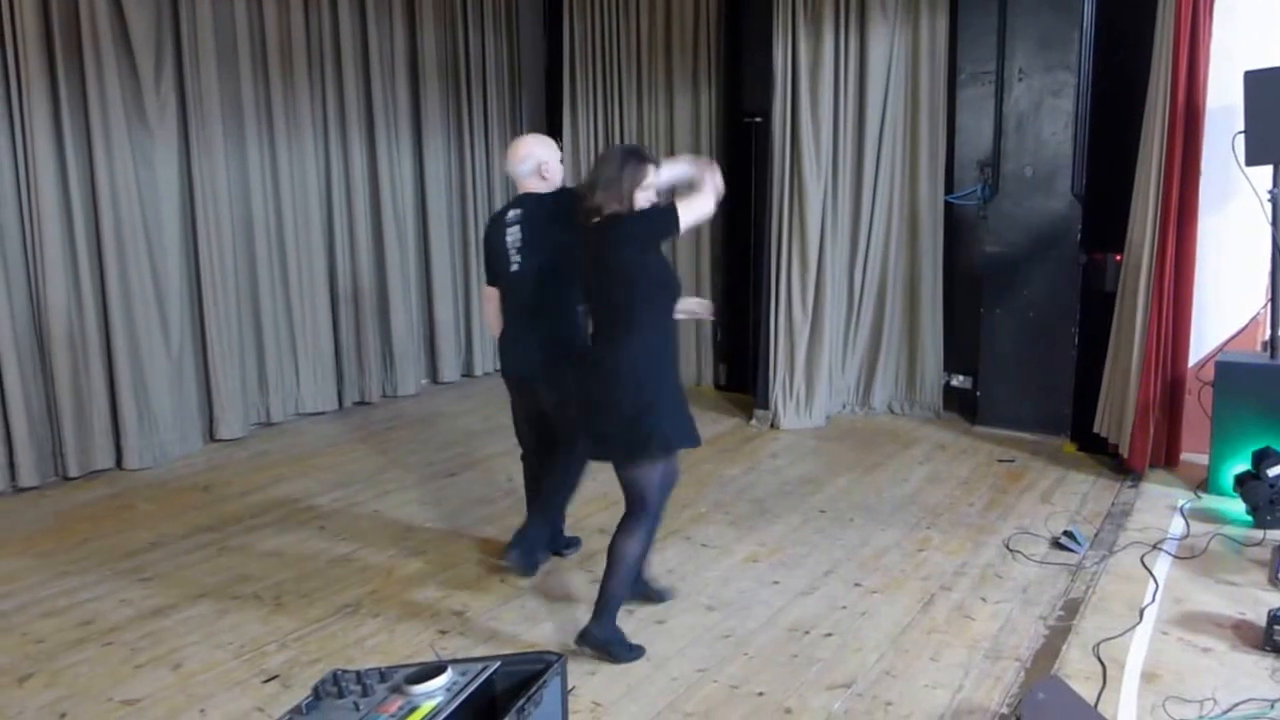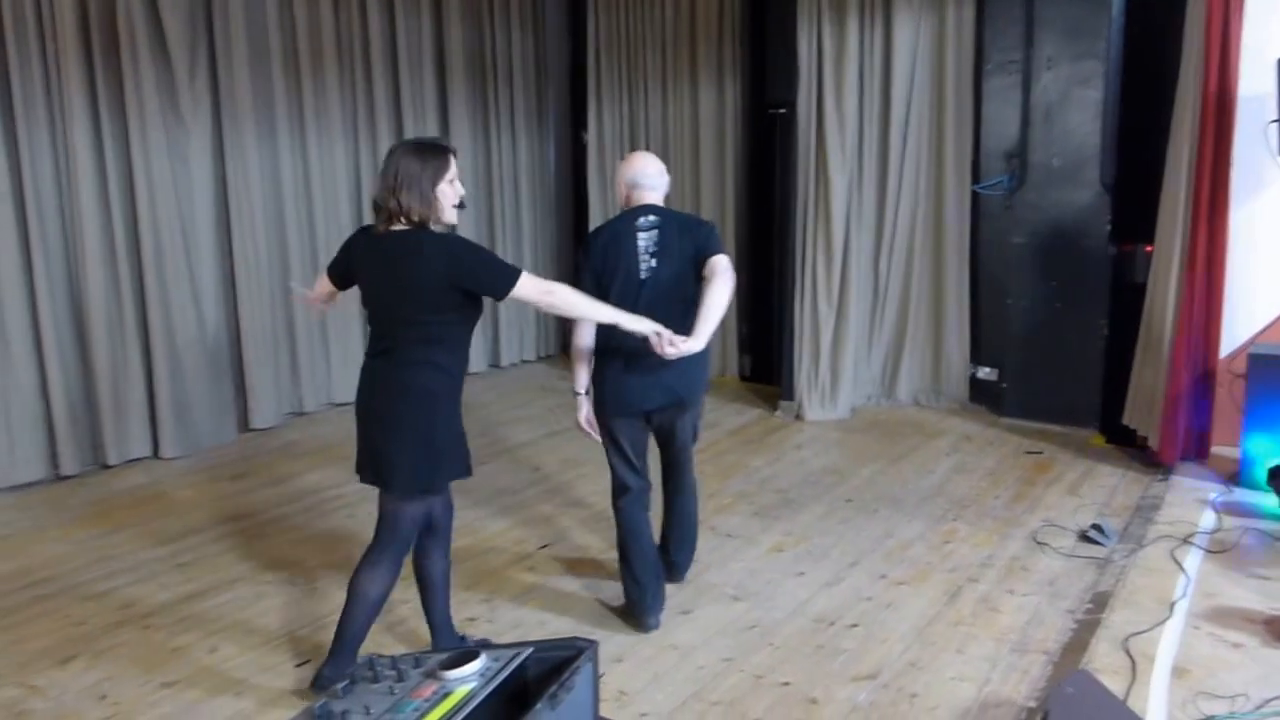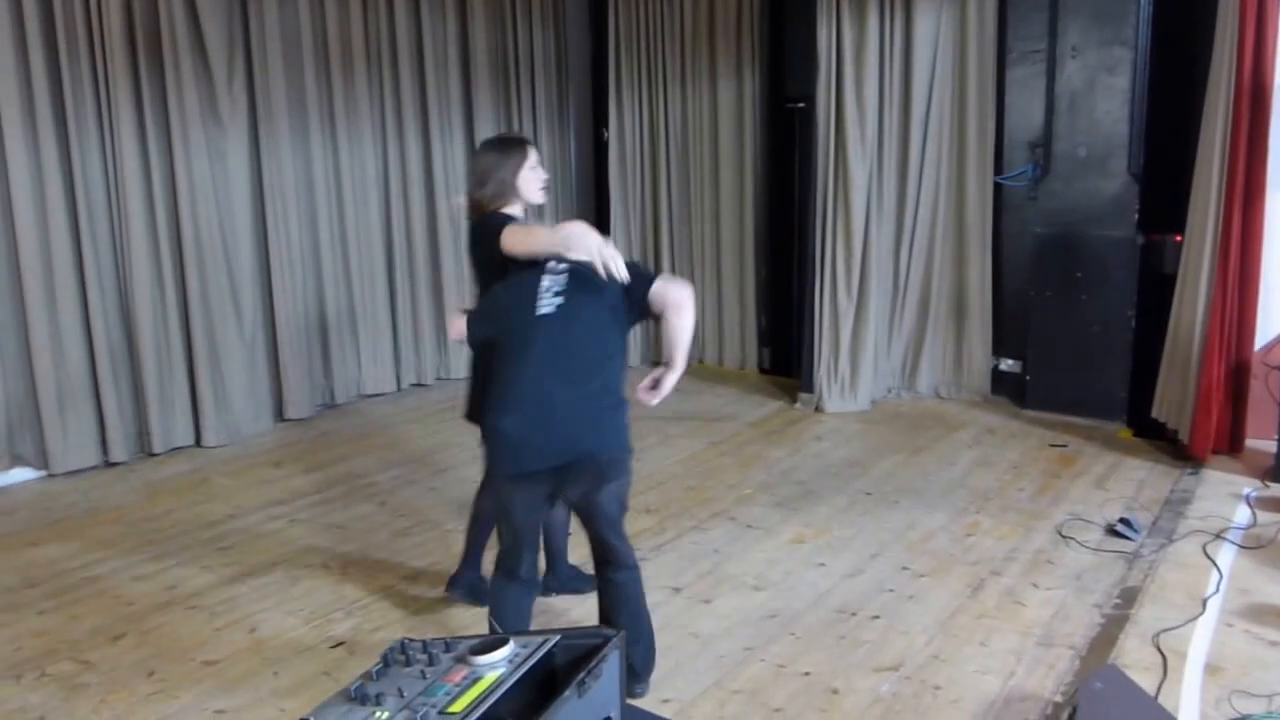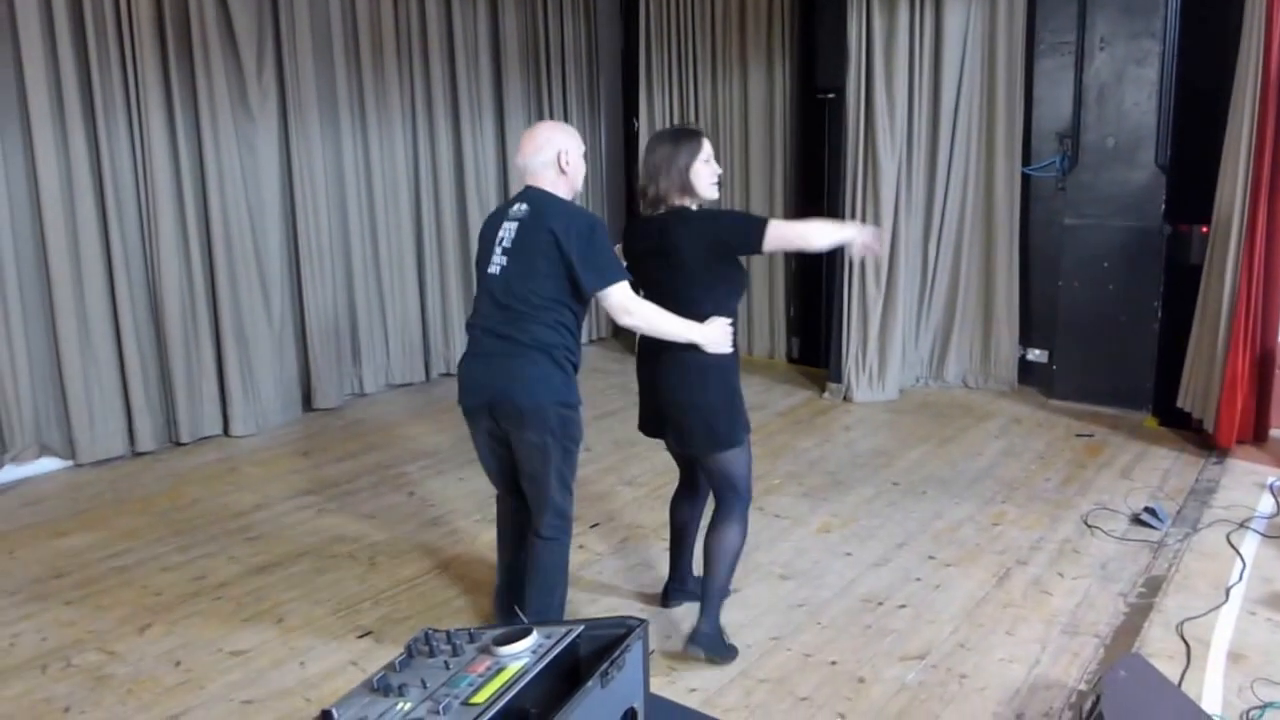
dt=1s
person 1, frame 1
left shoulder: (607, 240)
right shoulder: (627, 230)
right elbow: (708, 195)
left wrist: (674, 306)
right wrist: (700, 169)
left hip: (641, 381)
right hip: (630, 385)
left knee: (662, 481)
right knee: (646, 504)
left ankle: (634, 577)
right ankle: (601, 625)
person 1, frame 2
left shoulder: (366, 243)
right shoulder: (450, 254)
left elbow: (321, 291)
right elbow: (544, 293)
right wrist: (629, 319)
left hip: (382, 398)
right hip: (420, 407)
left knee: (436, 517)
right knee: (395, 537)
left ankle: (444, 639)
right ankle: (338, 664)
person 1, frame 3
left shoulder: (489, 224)
right shoulder: (503, 228)
right elbow: (522, 240)
right wrist: (576, 240)
left ankle: (468, 574)
right ankle: (556, 570)
person 1, frame 4
left shoulder: (642, 232)
right shoulder: (708, 227)
right elbow: (801, 234)
right wrist: (852, 231)
left hip: (663, 370)
right hip: (700, 376)
left knee: (695, 477)
right knee: (734, 496)
left ankle: (681, 580)
right ankle: (706, 626)
person 2, frame 1
left shoulder: (499, 224)
right shoulder: (559, 208)
left elbow: (493, 300)
left hip: (520, 358)
right hip: (562, 358)
left knee: (538, 451)
right knee: (572, 449)
left ankle: (548, 538)
right ankle: (530, 543)
person 2, frame 2
left shoulder: (601, 240)
right shoulder: (697, 230)
left elbow: (585, 324)
right elbow: (722, 277)
left wrist: (582, 393)
right wrist: (696, 339)
left hip: (619, 387)
right hip: (681, 381)
left knee: (630, 491)
right knee: (679, 476)
left ankle: (645, 601)
right ankle: (676, 562)
person 2, frame 3
left shoulder: (513, 288)
right shoulder: (614, 280)
left elbow: (459, 329)
right elbow: (677, 295)
left wrist: (469, 318)
right wrist: (672, 369)
left hip: (520, 445)
right hip: (595, 444)
left knee: (515, 567)
right knee: (614, 555)
right ankle: (634, 670)
person 2, frame 4
left shoulder: (497, 221)
right shoulder: (576, 225)
right elbow: (625, 310)
left wrist: (601, 262)
right wrist: (700, 334)
left hip: (478, 383)
right hip: (539, 390)
left knee: (512, 496)
right knee: (550, 515)
left ankle: (510, 612)
